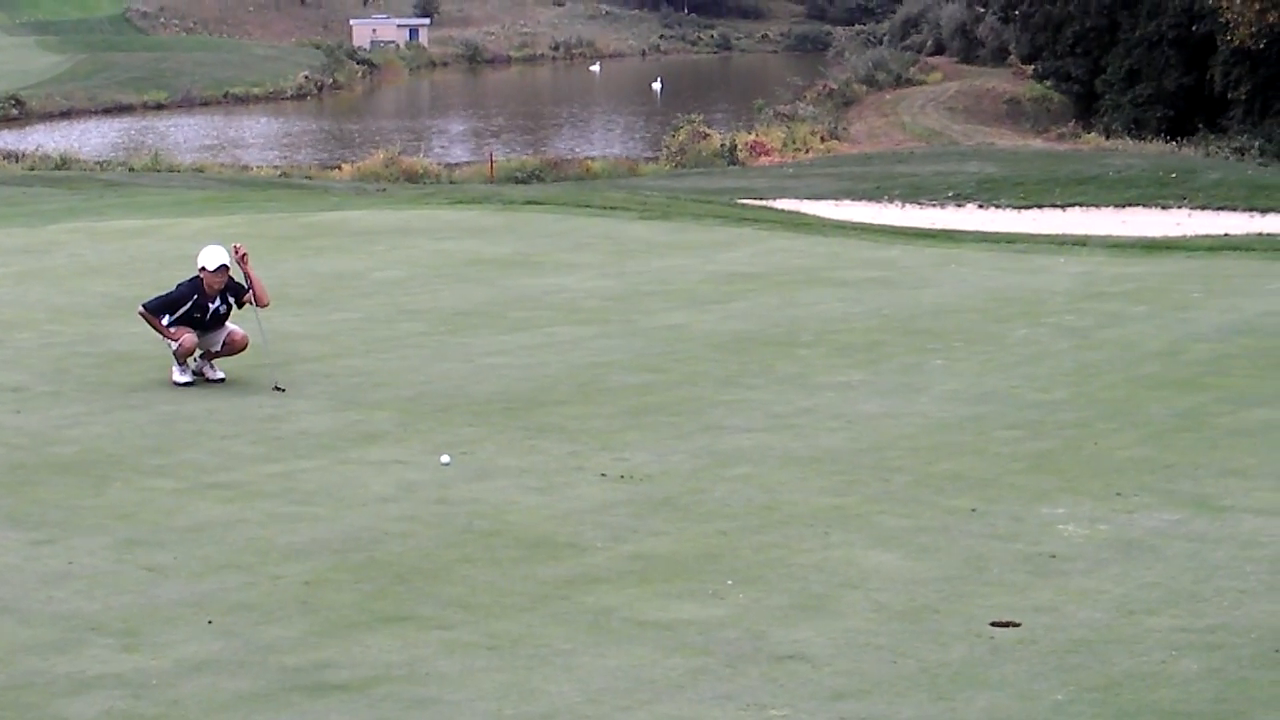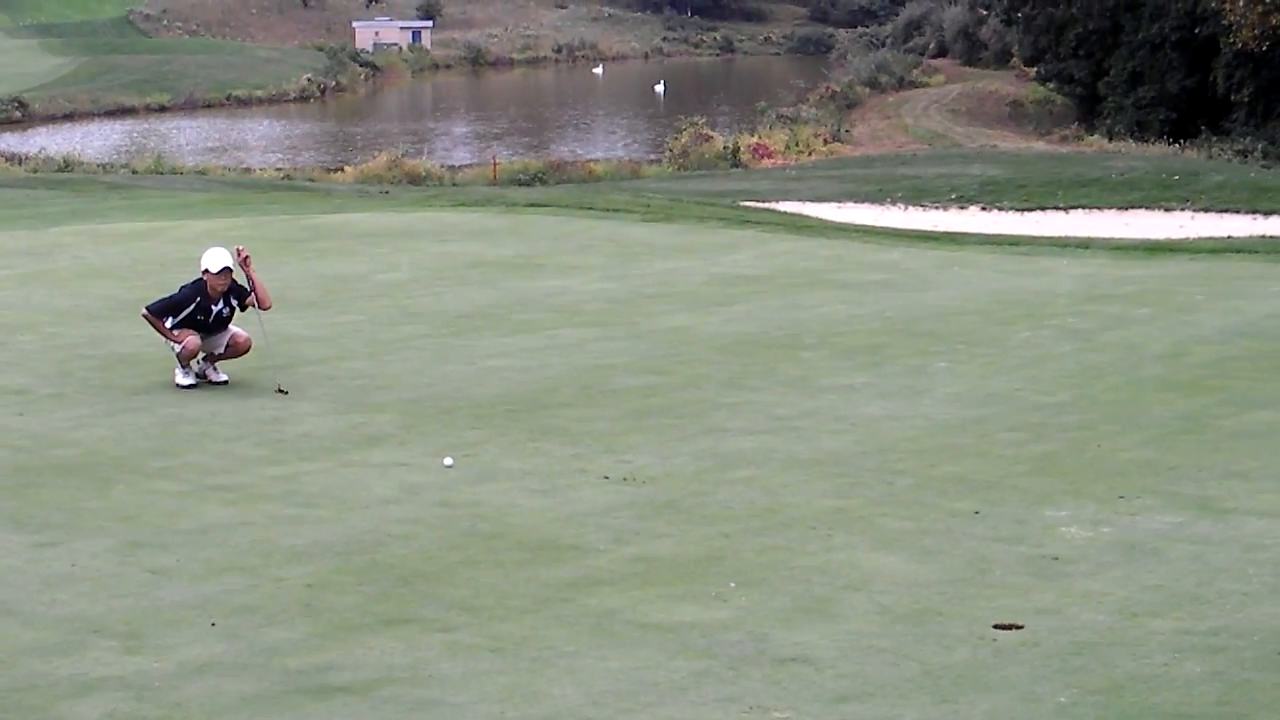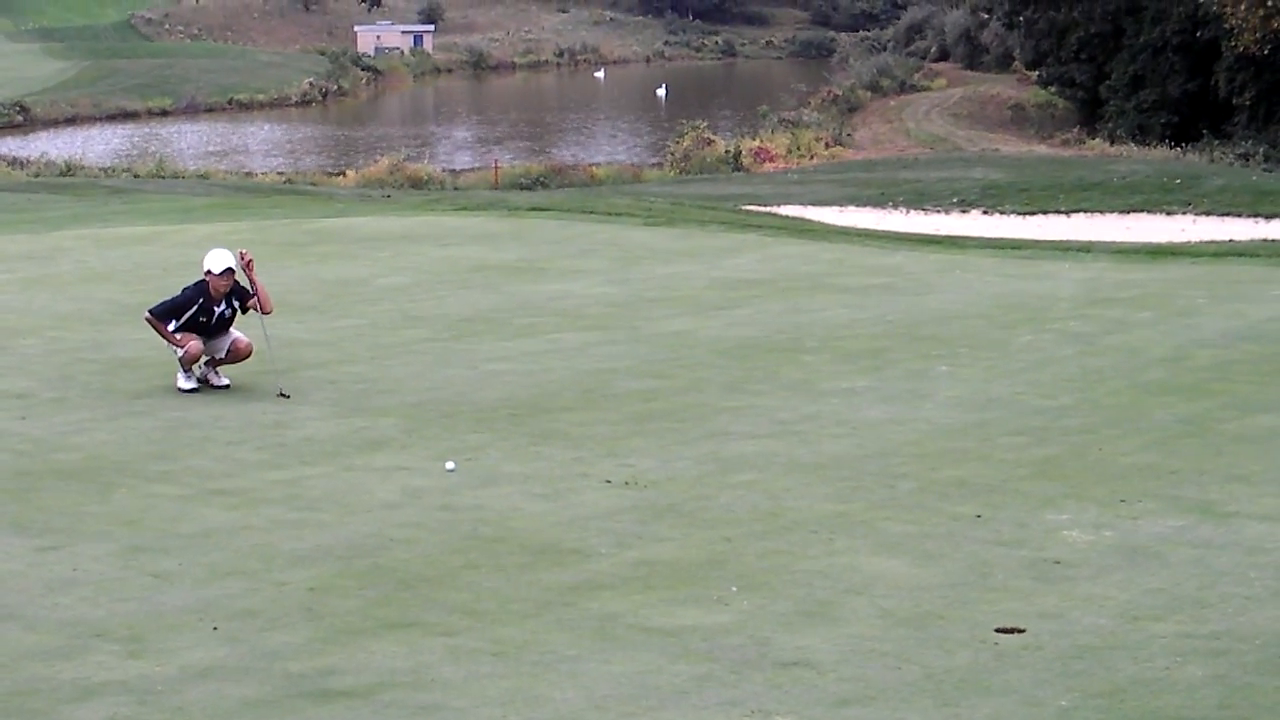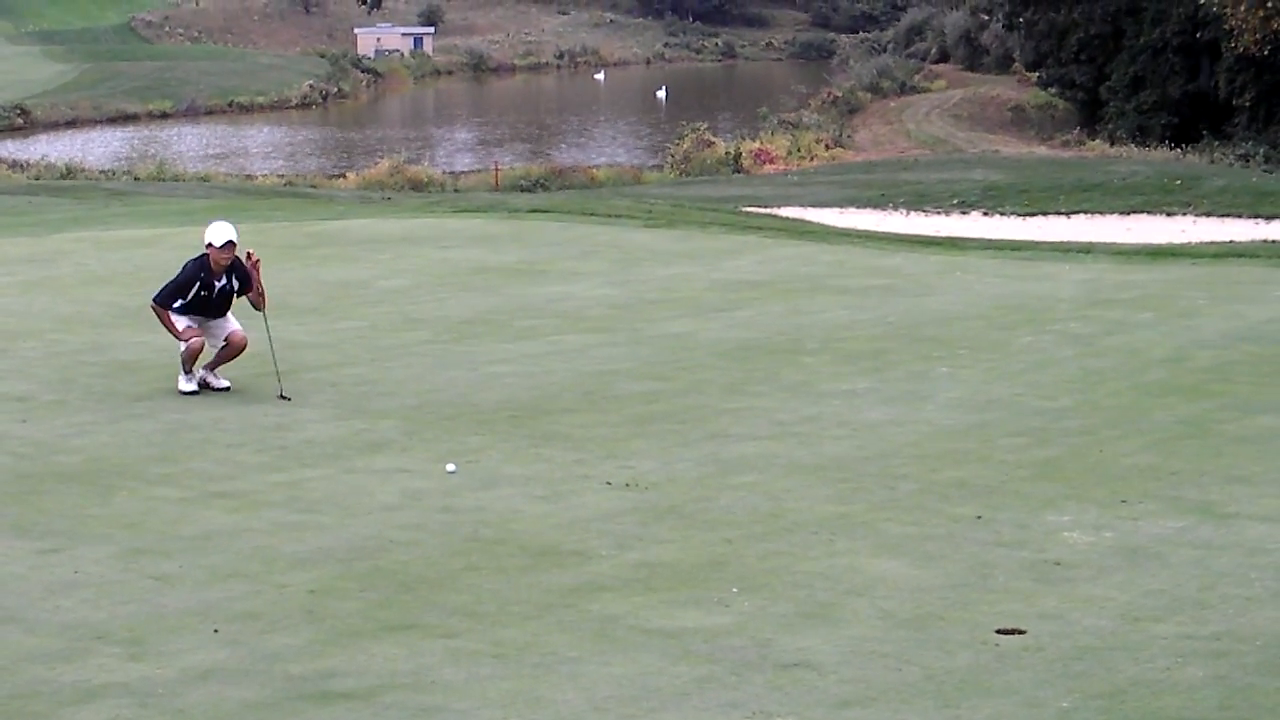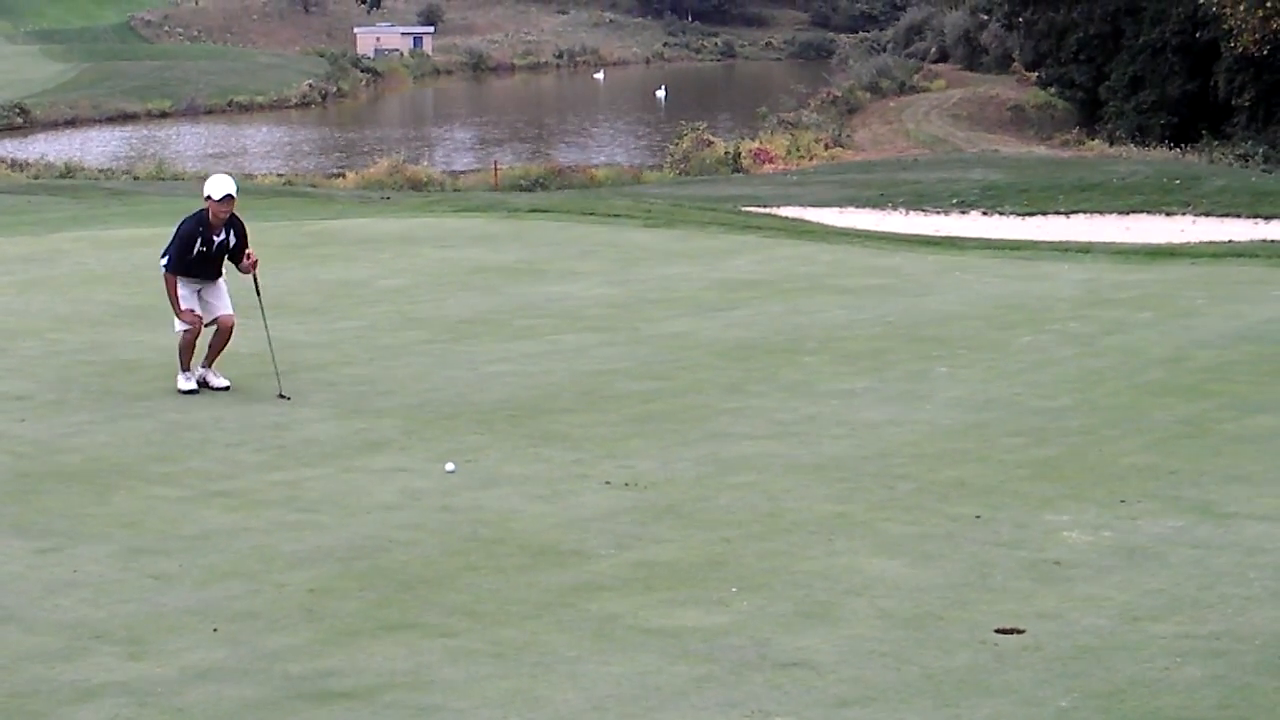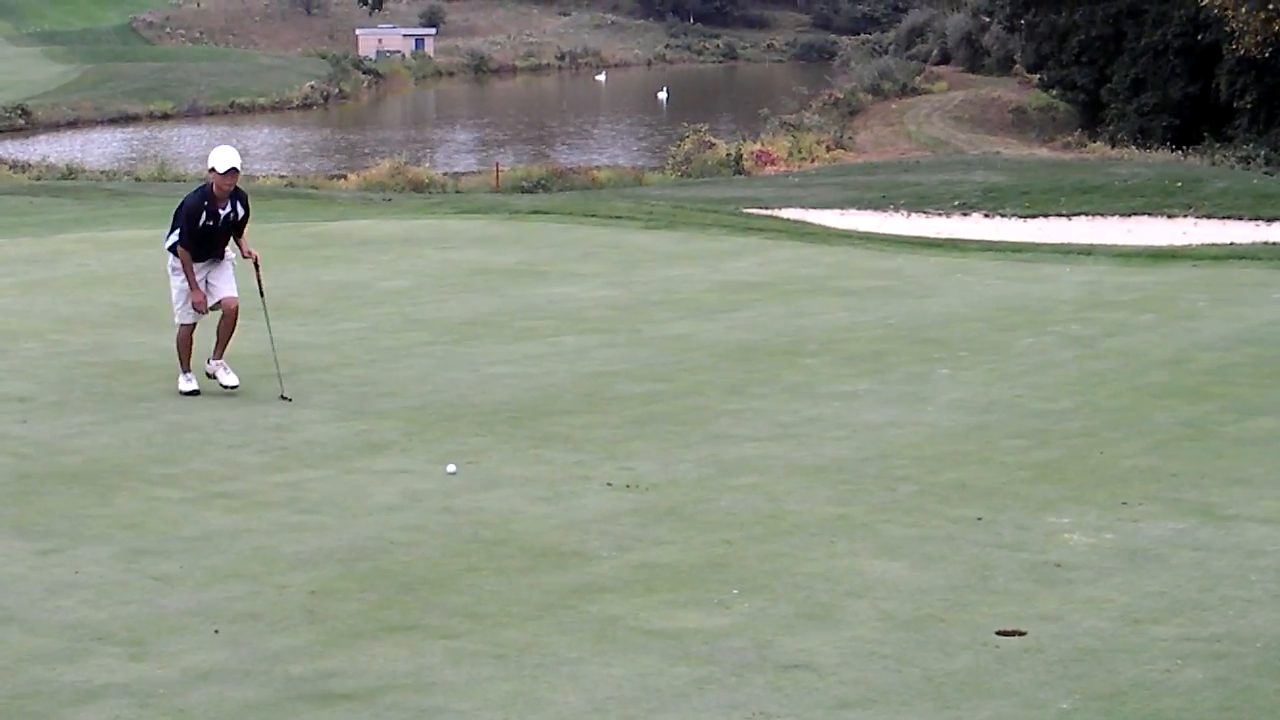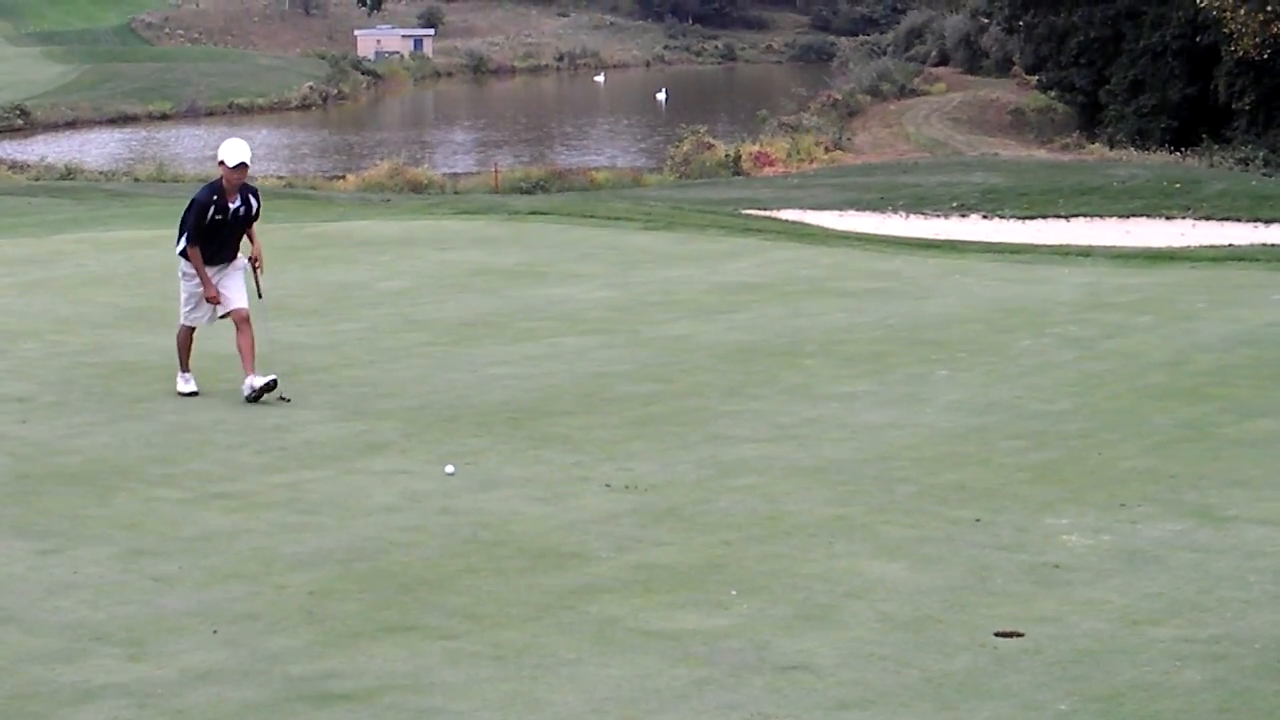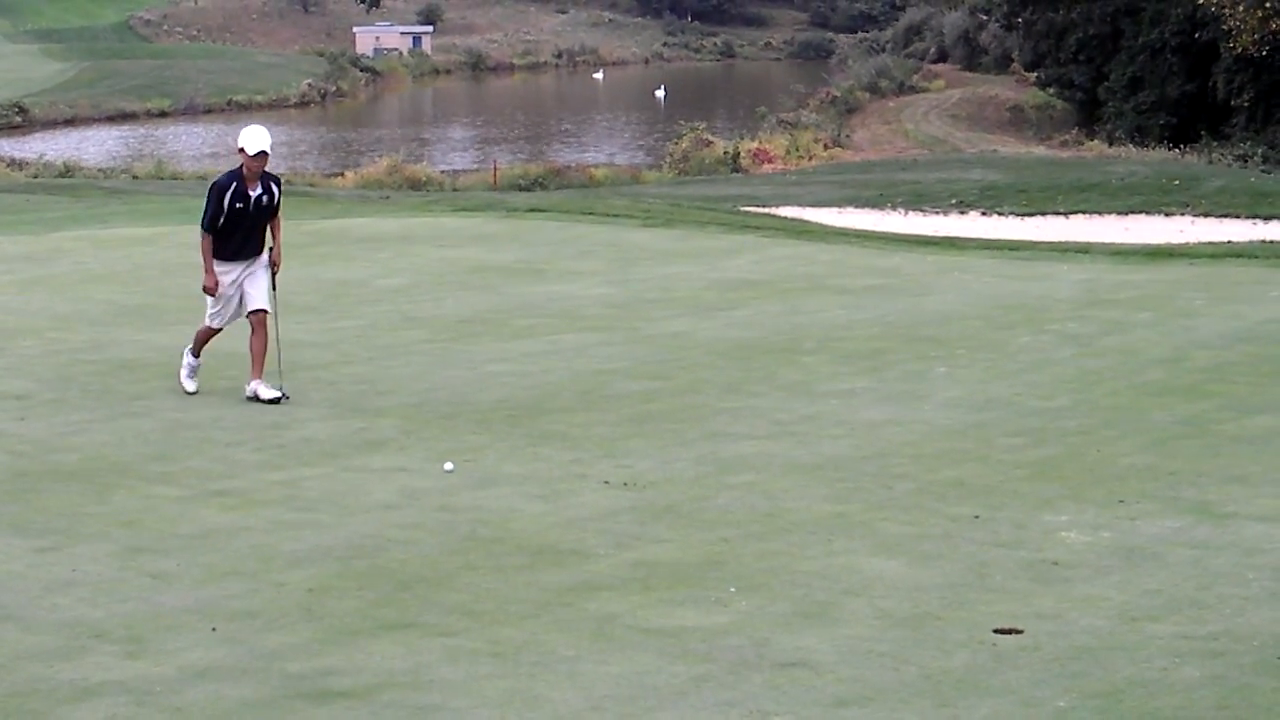
dt=0.2s
person 1, frame 1
left shoulder: (230, 288)
right shoulder: (187, 292)
left elbow: (263, 301)
right elbow: (144, 310)
left wrist: (246, 268)
right wrist: (169, 335)
left hip: (211, 330)
right hip: (181, 329)
left knee: (240, 340)
right knee: (189, 342)
left ankle: (204, 362)
right ankle: (180, 365)
person 1, frame 2
left shoulder: (233, 291)
right shoulder: (190, 295)
left elbow: (265, 304)
right elbow: (147, 313)
left wrist: (249, 271)
right wrist: (172, 337)
left hip: (215, 333)
right hip: (184, 332)
left knee: (243, 342)
right knee: (192, 344)
left ankle: (207, 364)
right ankle: (183, 368)
person 1, frame 3
left shoulder: (236, 292)
right shoulder: (193, 297)
left elbow: (266, 309)
right elbow: (150, 316)
left wrist: (251, 275)
right wrist: (175, 341)
left hip: (217, 336)
right hip: (187, 335)
left knee: (244, 348)
right knee: (195, 349)
left ankle: (208, 369)
right ankle: (185, 373)
person 1, frame 4
left shoulder: (237, 269)
right shoulder: (193, 272)
left elbow: (259, 305)
right elbow: (156, 304)
left wrist: (255, 274)
right wrist: (178, 333)
left hip: (216, 316)
right hip: (185, 315)
left knee: (239, 340)
right knee: (196, 343)
left ankle: (207, 371)
right ankle: (186, 374)
person 1, frame 5
left shoulder: (235, 226)
right shoulder: (191, 228)
left elbow: (239, 263)
right elbow: (170, 272)
left wrist: (249, 265)
right wrist: (179, 311)
left hip: (212, 279)
right hip: (182, 278)
left knee: (227, 323)
right knee: (192, 327)
left ankle: (205, 369)
right ankle: (185, 373)
person 1, frame 6
left shoulder: (240, 199)
right shoulder: (195, 203)
right elbow: (183, 248)
left wrist: (245, 248)
right wrist: (195, 289)
left hip: (218, 258)
right hip: (186, 261)
left knee: (231, 306)
right knee: (188, 320)
left ankle: (216, 361)
right ankle: (185, 374)
person 1, frame 7
left shoulder: (251, 196)
right shoulder: (204, 199)
right elbow: (192, 245)
left wrist: (255, 247)
right wrist: (207, 283)
left hip: (230, 264)
right hip: (197, 265)
left knee: (242, 316)
right knee: (190, 324)
left ankle: (251, 380)
right ankle: (184, 374)
person 1, frame 8
left shoulder: (273, 185)
right shoulder: (224, 186)
right elbow: (207, 231)
left wrist: (276, 246)
right wrist: (209, 273)
left hip: (255, 261)
right hip: (222, 263)
left knee: (259, 318)
right knee: (216, 324)
left ankle: (255, 384)
right ankle: (192, 356)
